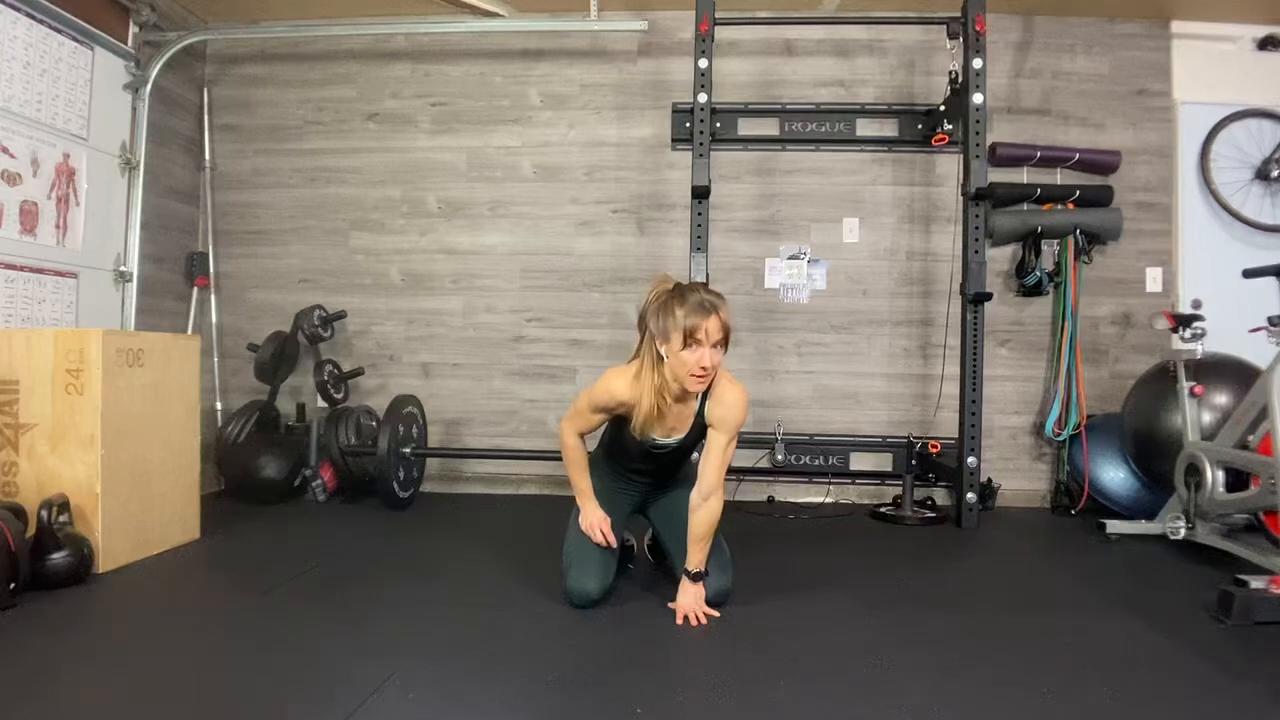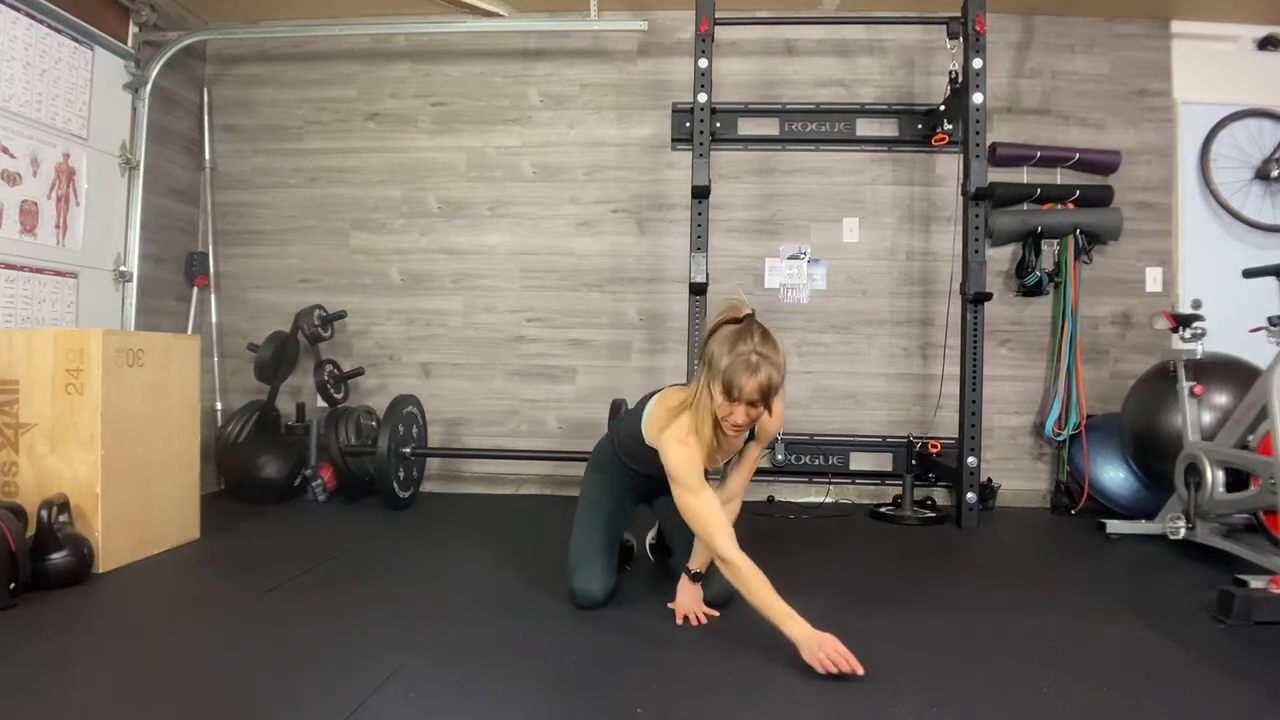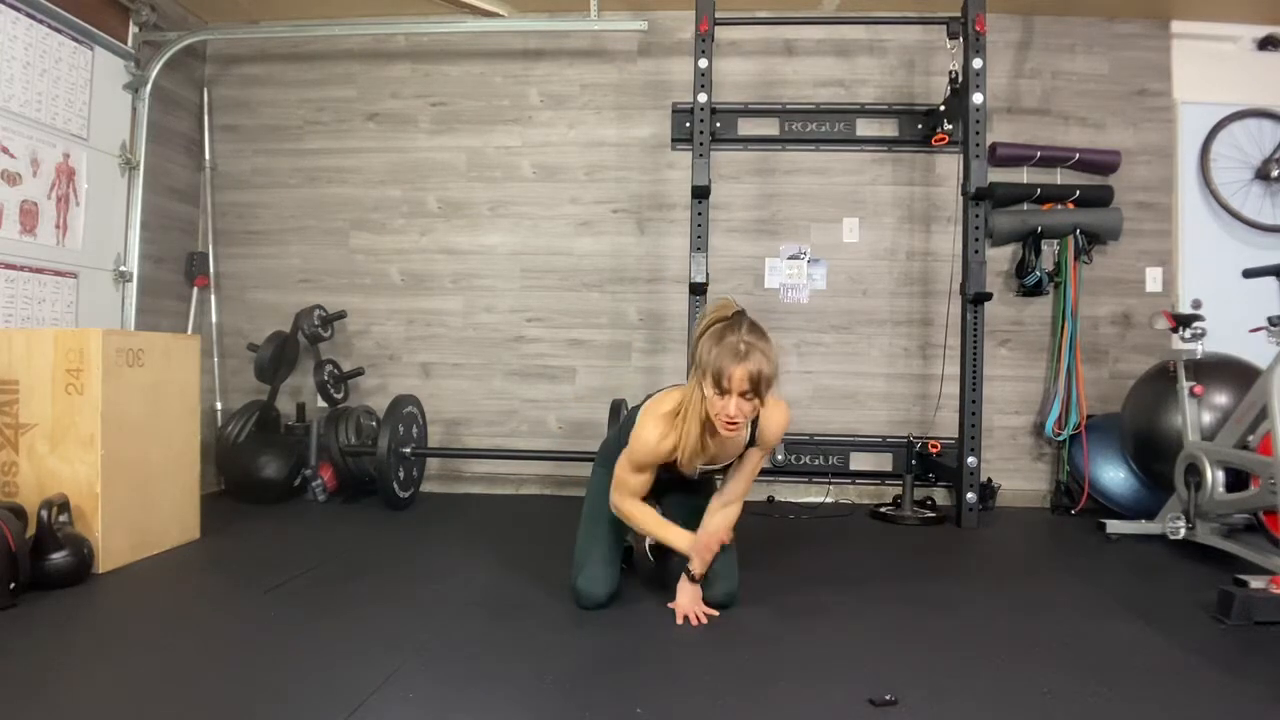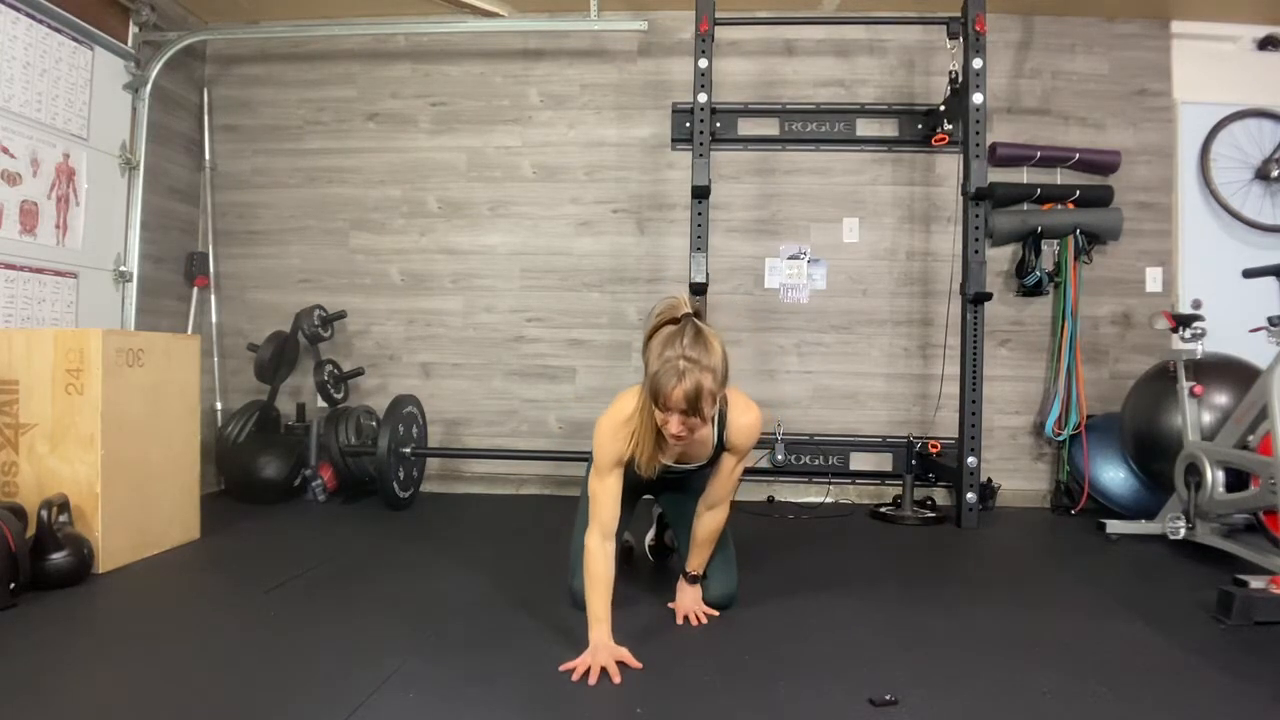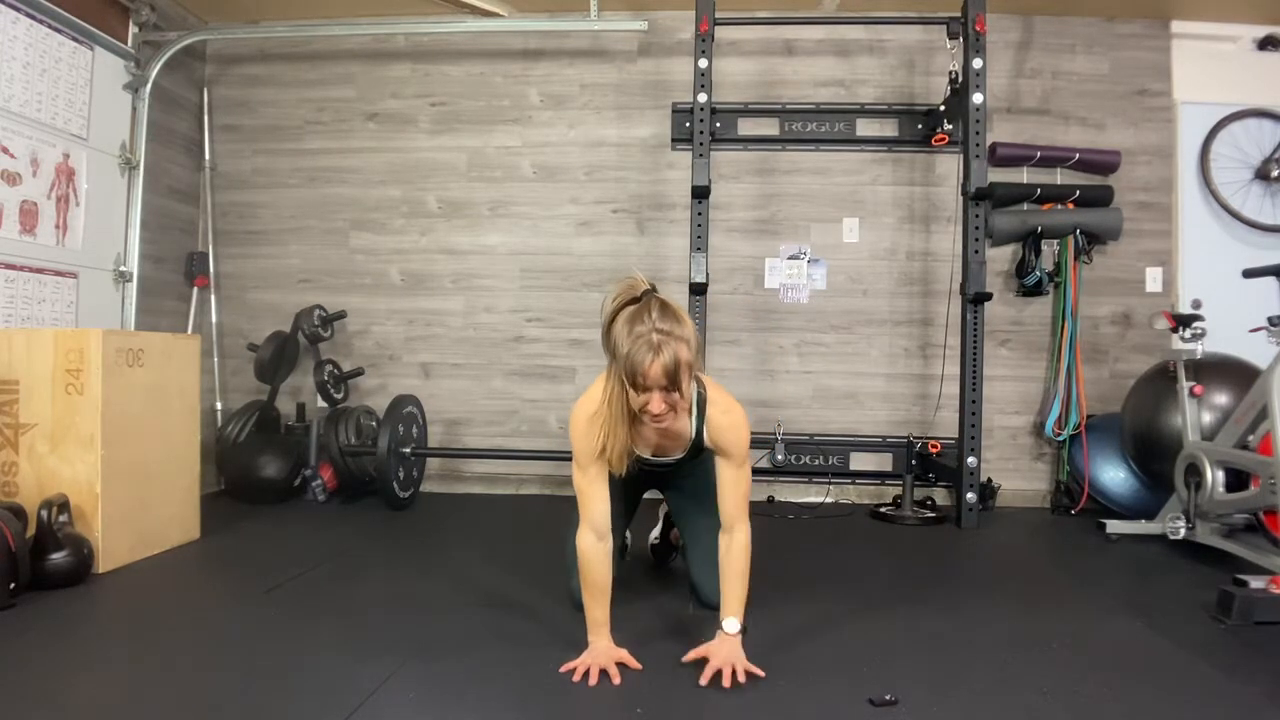
dt=1s
person 1, frame 1
left shoulder: (729, 398)
right shoulder: (622, 385)
left elbow: (708, 494)
right elbow: (570, 430)
left wrist: (692, 575)
right wrist: (587, 504)
left hip: (675, 481)
right hip: (613, 477)
left knee: (714, 588)
right knee: (584, 590)
left ankle: (661, 544)
right ankle: (617, 545)
person 1, frame 2
left shoulder: (769, 415)
right shoulder: (679, 432)
left elbow: (729, 500)
right elbow: (727, 552)
left wrist: (693, 575)
right wrist: (802, 635)
left hip: (676, 479)
right hip: (619, 470)
left knee: (714, 592)
right knee: (588, 591)
left ankle: (663, 542)
right ankle: (617, 544)
person 1, frame 3
left shoulder: (773, 420)
right shoulder: (659, 425)
left elbow: (729, 502)
right elbow: (621, 500)
left wrist: (692, 576)
right wrist: (685, 542)
left hip: (690, 479)
right hip: (625, 464)
left knee: (721, 592)
right knee: (592, 593)
left ankle: (665, 540)
person 1, frame 4
left shoulder: (743, 420)
right shoulder: (620, 421)
left elbow: (714, 506)
right elbow: (599, 534)
left wrist: (690, 578)
right wrist: (600, 640)
left hip: (690, 477)
right hip: (626, 472)
left knee: (719, 592)
right knee: (584, 592)
left ankle: (667, 532)
right ankle: (650, 535)
person 1, frame 5
left shoulder: (724, 416)
right shoulder: (591, 414)
left elbow: (735, 528)
right elbow: (592, 532)
left wrist: (730, 632)
right wrist: (599, 640)
left hip: (690, 469)
right hip: (621, 470)
left knee: (713, 592)
right knee: (586, 592)
left ankle: (672, 531)
right ankle: (624, 540)
